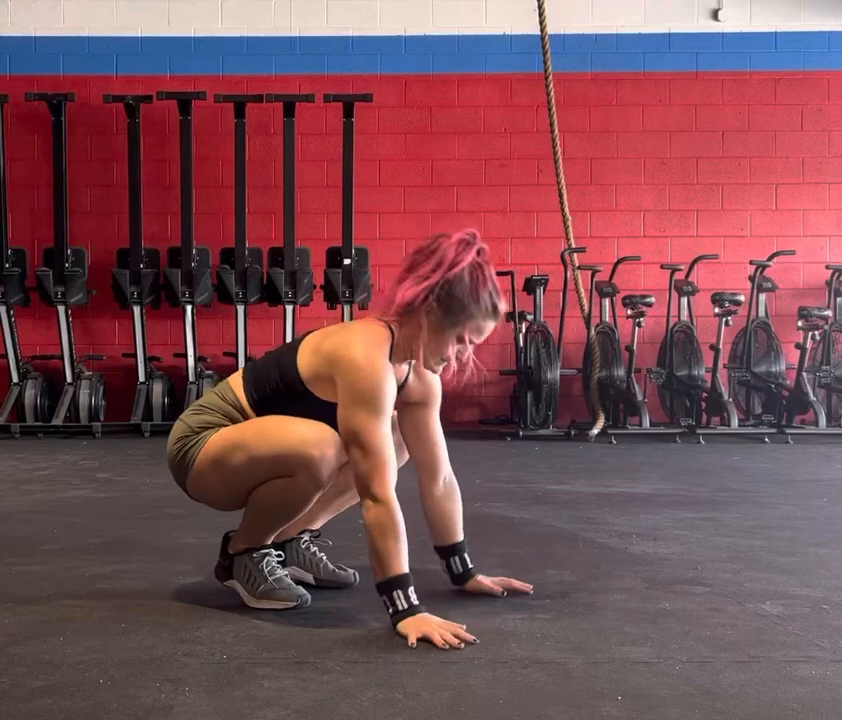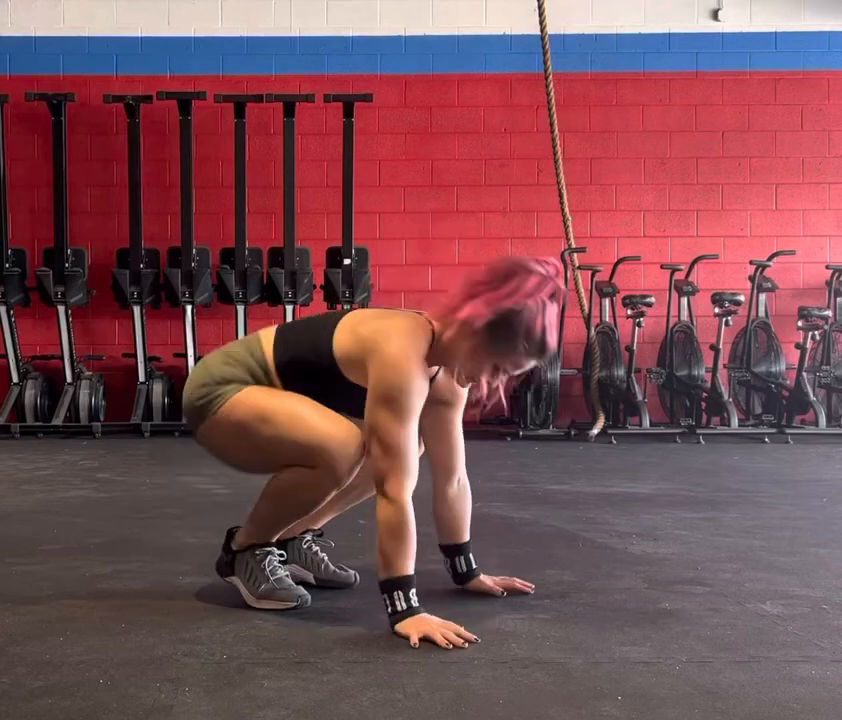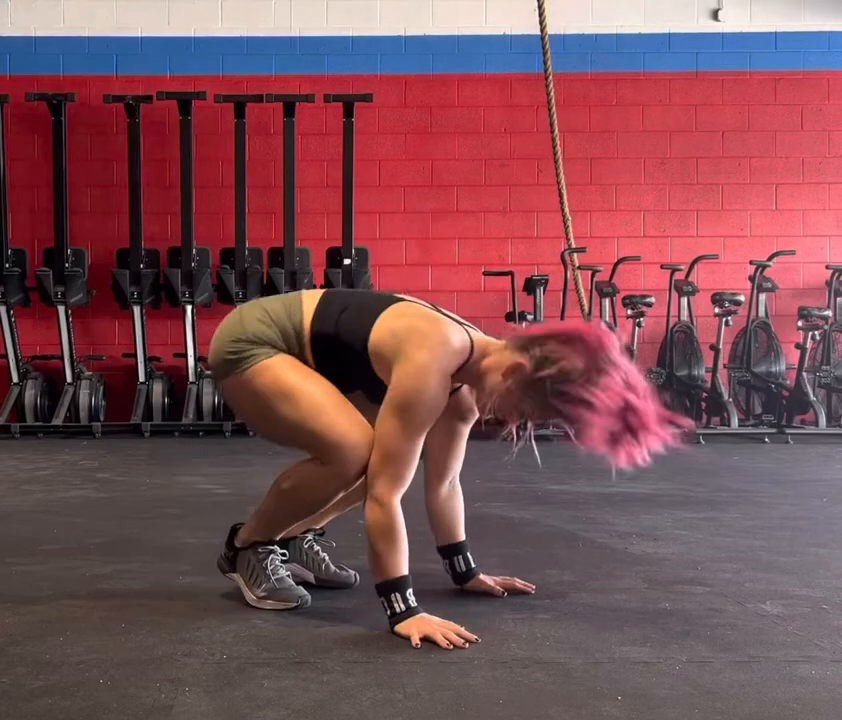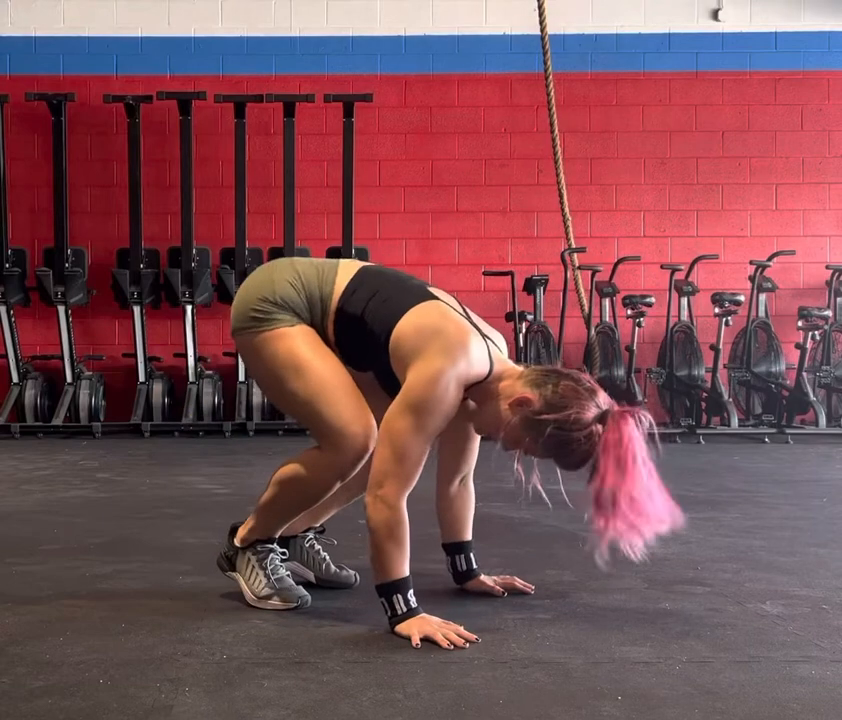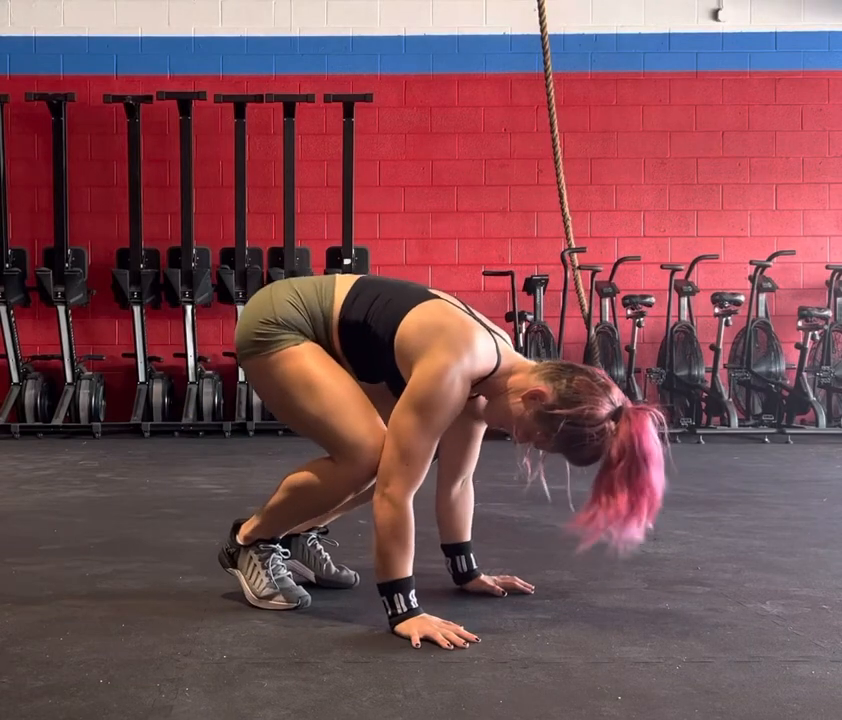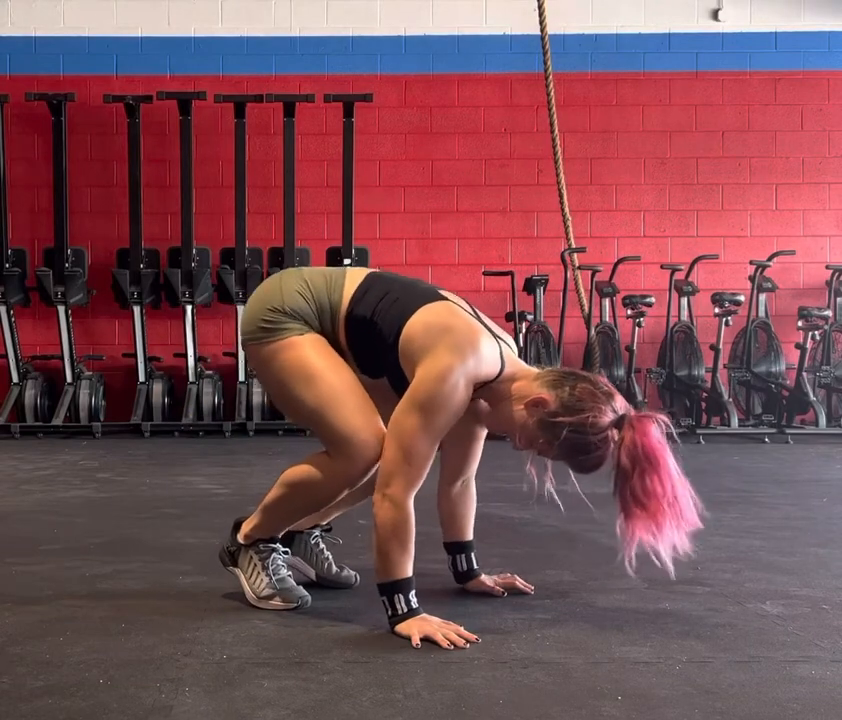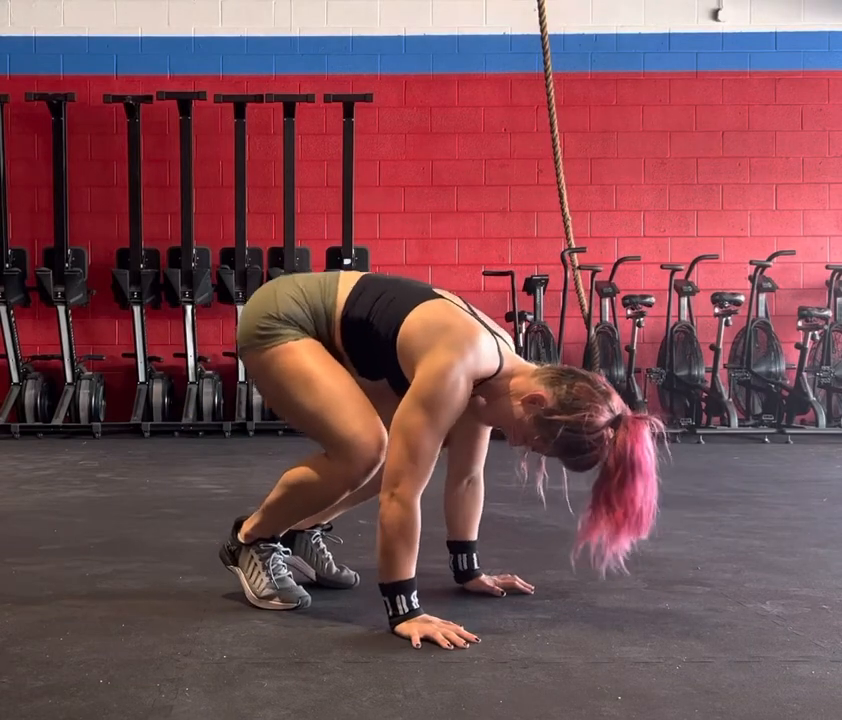
dt=0.3s
person 1, frame 1
left shoulder: (418, 371)
right shoulder: (366, 360)
left elbow: (438, 477)
right elbow: (378, 493)
left wrist: (464, 571)
right wrist: (405, 608)
left hip: (249, 439)
right hip: (201, 444)
left knee: (389, 447)
right knee: (318, 449)
left ankle: (289, 540)
right ankle: (242, 553)
person 1, frame 2
left shoulder: (446, 370)
right shoulder: (402, 355)
left elbow: (451, 477)
right elbow: (394, 491)
left wrist: (467, 571)
right wrist: (405, 609)
left hip: (268, 392)
right hip: (221, 385)
left knee: (402, 450)
right knee: (343, 447)
left ankle: (294, 539)
right ankle: (247, 550)
person 1, frame 3
left shoulder: (474, 372)
right shoulder: (433, 364)
left elbow: (441, 481)
right elbow: (383, 494)
left wrist: (465, 572)
right wrist: (404, 611)
left hip: (299, 347)
right hip: (250, 342)
left knee: (388, 454)
right knee: (352, 452)
left ankle: (293, 540)
right ankle: (249, 547)
person 1, frame 4
left shoulder: (491, 370)
right shoulder: (448, 373)
left elbow: (456, 478)
right elbow: (387, 492)
left wrist: (467, 572)
right wrist: (404, 610)
left hip: (320, 310)
right hip: (275, 302)
left knee: (391, 445)
right knee: (352, 443)
left ankle: (293, 536)
right ankle: (248, 544)
person 1, frame 5
left shoulder: (495, 369)
right shoulder: (454, 369)
left elbow: (454, 477)
right elbow: (396, 490)
left wrist: (466, 572)
right wrist: (405, 611)
left hip: (325, 332)
right hip: (281, 321)
left knee: (396, 452)
right knee: (366, 454)
left ankle: (296, 537)
right ankle: (249, 542)
person 1, frame 6
left shoulder: (499, 374)
right shoulder: (456, 371)
left elbow: (457, 478)
right elbow: (395, 490)
left wrist: (468, 571)
right wrist: (405, 611)
left hip: (332, 320)
right hip: (285, 310)
left knee: (401, 451)
right knee: (364, 451)
left ankle: (300, 533)
right ankle: (252, 539)
person 1, frame 7
left shoulder: (498, 369)
right shoulder: (456, 368)
left elbow: (466, 475)
right elbow: (401, 490)
left wrist: (468, 570)
right wrist: (405, 612)
left hip: (327, 332)
right hip: (280, 319)
left knee: (422, 443)
right knee: (364, 450)
left ankle: (302, 532)
right ankle: (251, 539)
